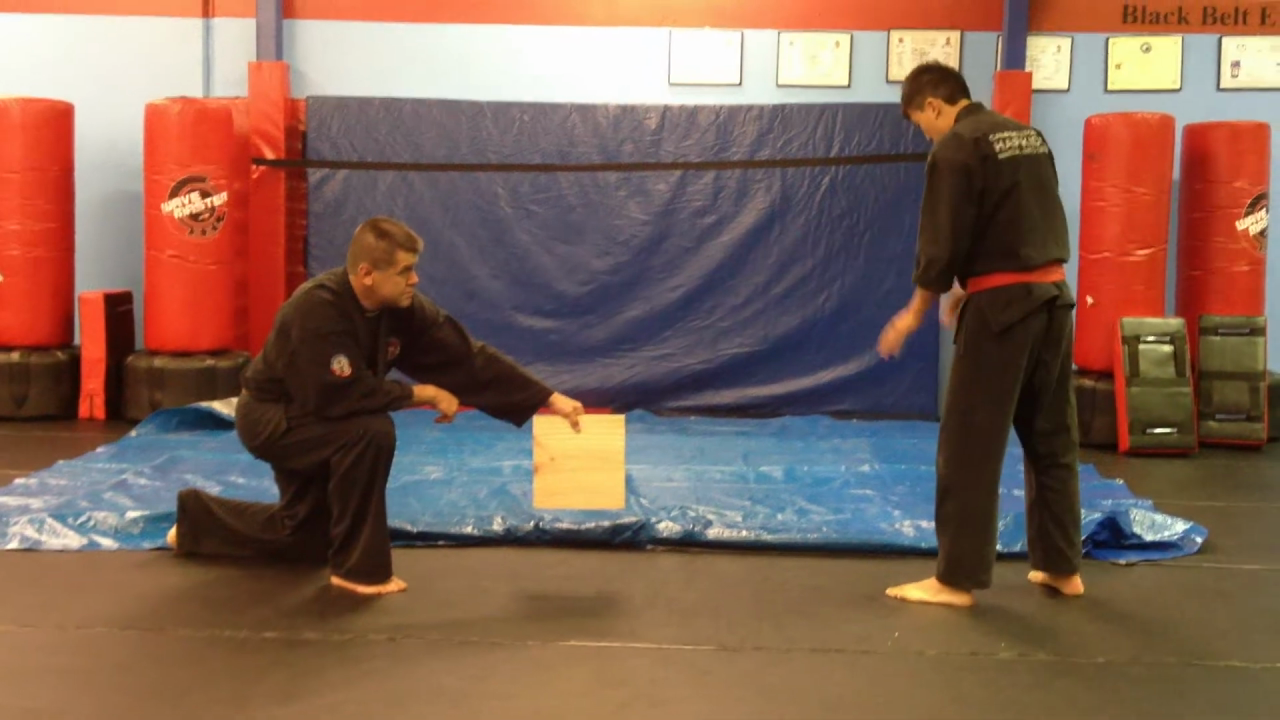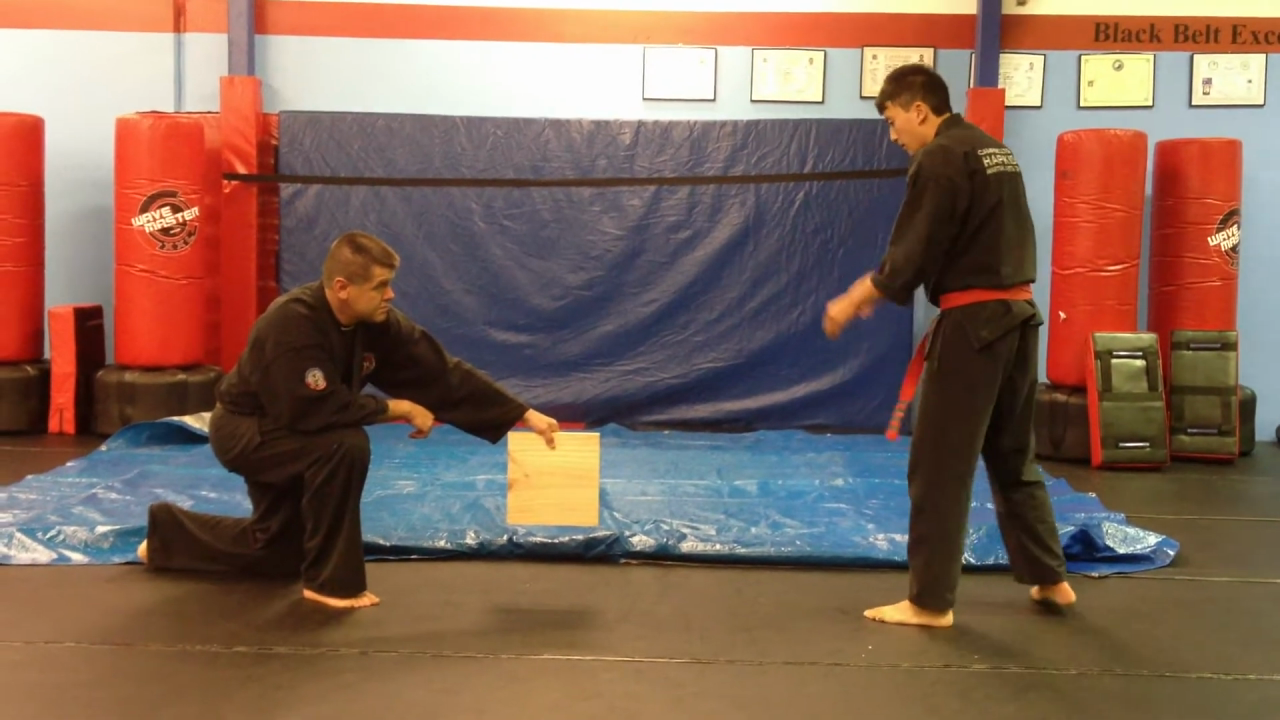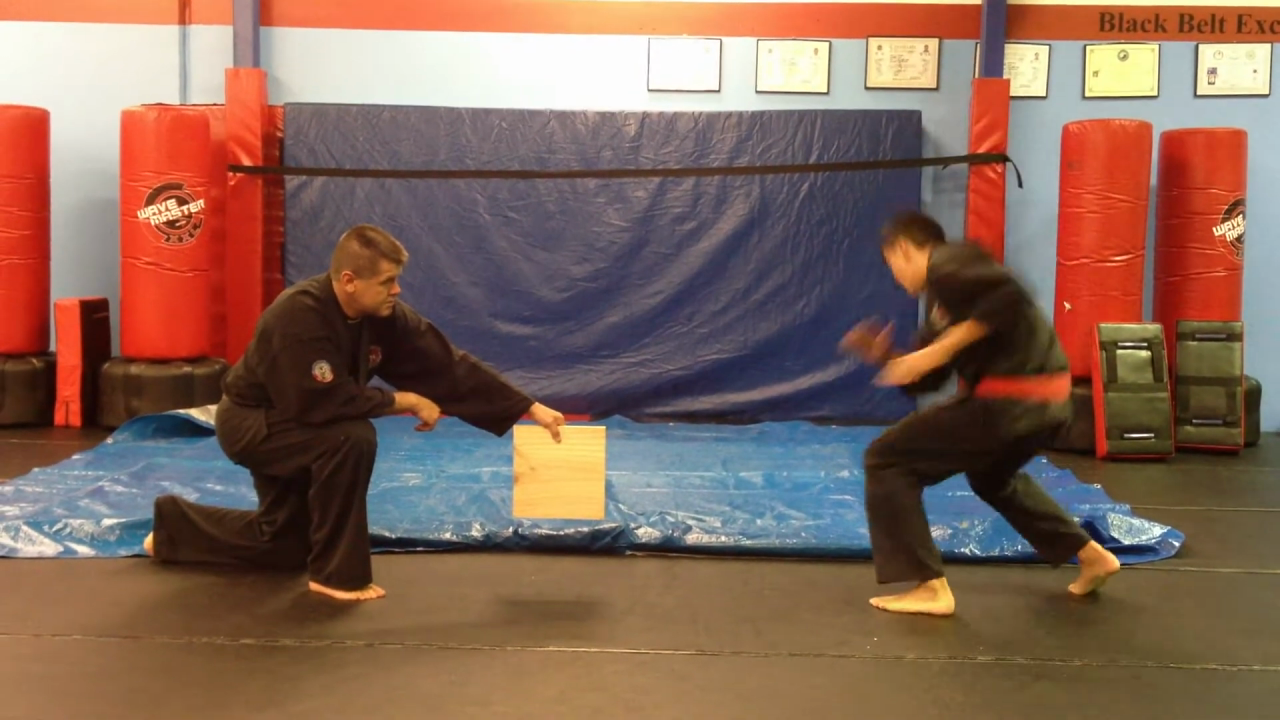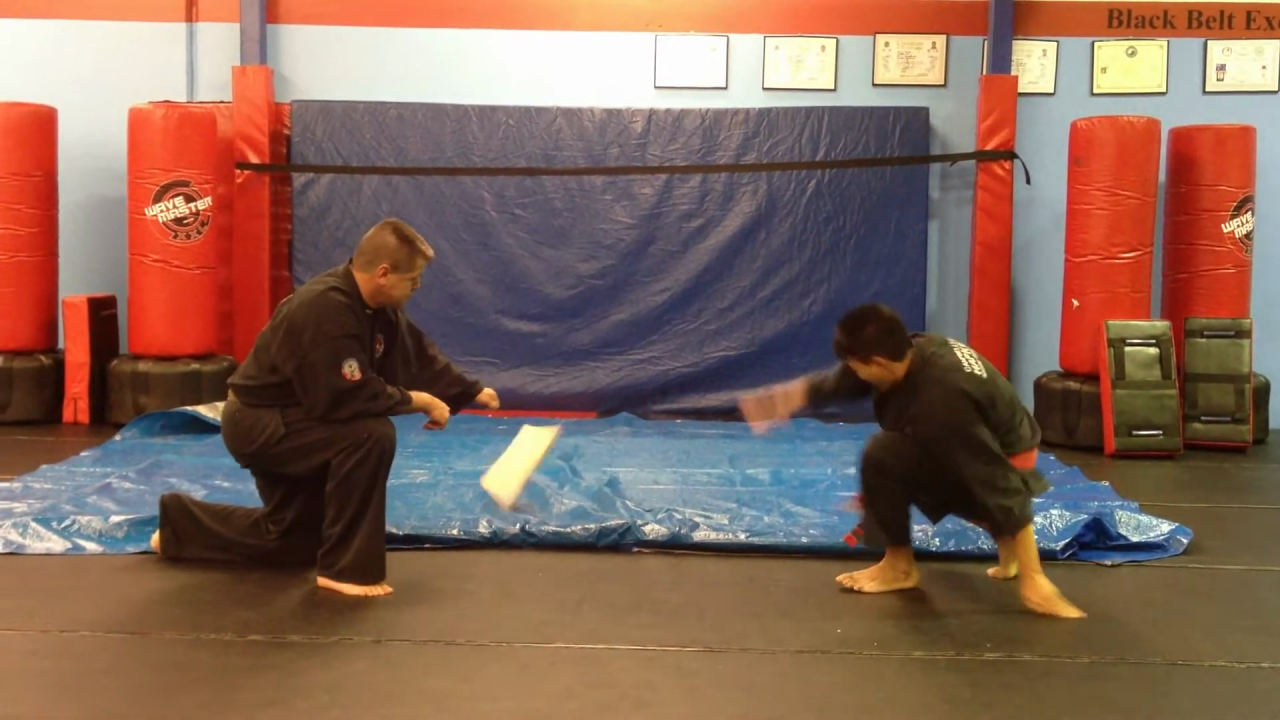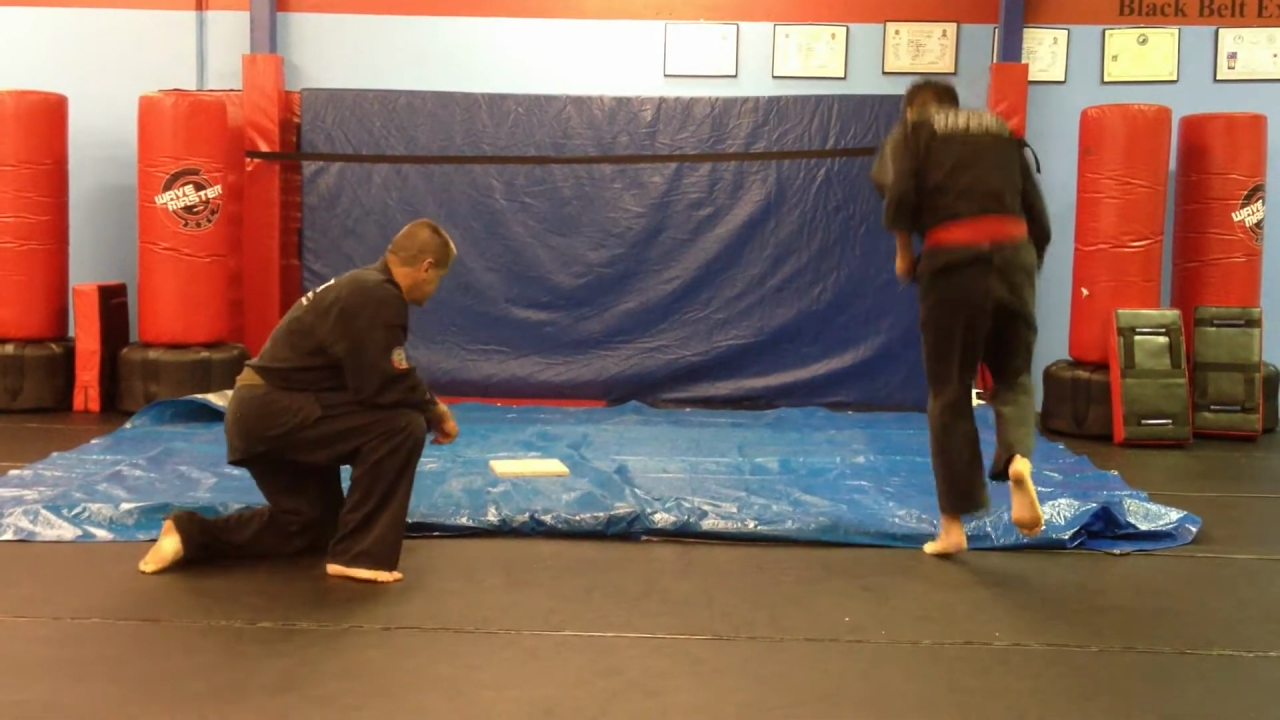
dt=1s
person 1, frame 1
left shoulder: (954, 149)
right shoulder: (1030, 137)
left elbow: (942, 247)
left wrist: (916, 311)
left hip: (1002, 303)
right hip: (1052, 295)
left knee: (969, 444)
right knee: (1052, 438)
left ankle: (957, 578)
right ankle: (1062, 566)
person 1, frame 2
left shoulder: (939, 161)
right shoulder: (994, 150)
left elbow: (915, 256)
left wrist: (856, 298)
right wrist: (882, 275)
left hip: (974, 323)
right hip: (1017, 314)
left knee: (940, 462)
right knee: (1013, 456)
left ankle: (930, 600)
right ankle: (1050, 578)
person 1, frame 3
left shoulder: (949, 267)
right shoulder: (940, 297)
left elbow: (1007, 294)
right elbow: (920, 382)
left wrist: (941, 348)
right wrist: (886, 356)
left hip: (1010, 402)
right hip: (1048, 404)
left knee: (885, 463)
right knee: (991, 478)
left ankle: (928, 585)
right ankle: (1090, 555)
person 1, frame 4
left shoulder: (944, 402)
right shoulder: (917, 348)
left elbow: (999, 483)
right elbow: (842, 382)
left wrist: (1033, 577)
right wrist: (791, 398)
left hip: (1009, 473)
right hip: (988, 459)
left knee: (882, 456)
left ankle: (898, 567)
person 1, frame 5
left shoulder: (913, 136)
right shoulder: (999, 132)
left elbow: (898, 197)
right elbow: (1037, 214)
left wrist: (905, 251)
left hip: (952, 261)
right hip: (1013, 258)
left knee: (950, 398)
right knee: (1012, 379)
left ankle: (953, 527)
right ankle: (1017, 465)
person 2, frame 1
left shoulder: (401, 306)
right shoulder: (317, 309)
left elbow: (465, 357)
right elbow: (344, 394)
left wrist: (547, 398)
right wrist: (423, 393)
left hip: (311, 417)
right hip: (271, 416)
left knee: (307, 537)
right knee: (371, 432)
left ankle: (197, 517)
right ankle: (357, 567)
person 2, frame 2
left shoulder: (376, 322)
right shoulder: (292, 323)
left elbow: (441, 372)
right elbow: (318, 409)
left wrist: (523, 414)
right wrist: (399, 409)
left hip: (285, 431)
right hip: (244, 430)
left knee: (279, 550)
right knee: (345, 446)
left ankle: (166, 533)
right ankle: (329, 581)
person 2, frame 3
left shoulder: (383, 315)
right shoulder: (299, 315)
left elbow: (448, 366)
right elbow: (324, 402)
left wrist: (529, 407)
right wrist: (405, 401)
left hip: (291, 424)
right hip: (251, 422)
left knee: (286, 543)
right knee: (352, 439)
left ankle: (174, 526)
right ankle: (336, 573)
person 2, frame 4
left shoulder: (377, 305)
right shoulder: (326, 310)
left elbow: (417, 356)
right elbow: (347, 399)
left wrist: (470, 391)
right wrist: (418, 401)
left hip: (283, 423)
right hip: (258, 423)
left knee: (296, 537)
right knee: (371, 435)
left ankle: (180, 523)
right ankle: (345, 568)
person 2, frame 5
left shoulder: (360, 289)
right shoulder: (380, 299)
left elbow: (379, 378)
right elbow: (390, 386)
left wrist: (429, 408)
right wrist: (435, 412)
left hip: (258, 409)
right hip: (275, 409)
left knee: (310, 526)
right knee: (401, 426)
left ankle: (190, 534)
right ankle: (358, 554)
